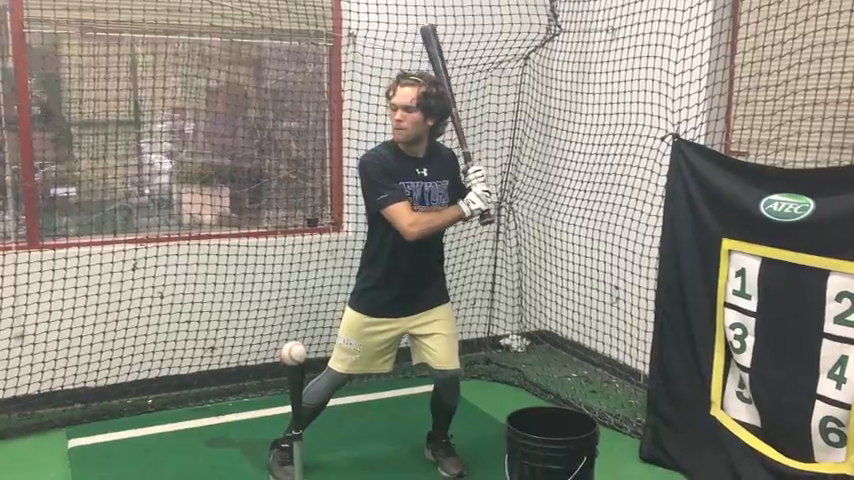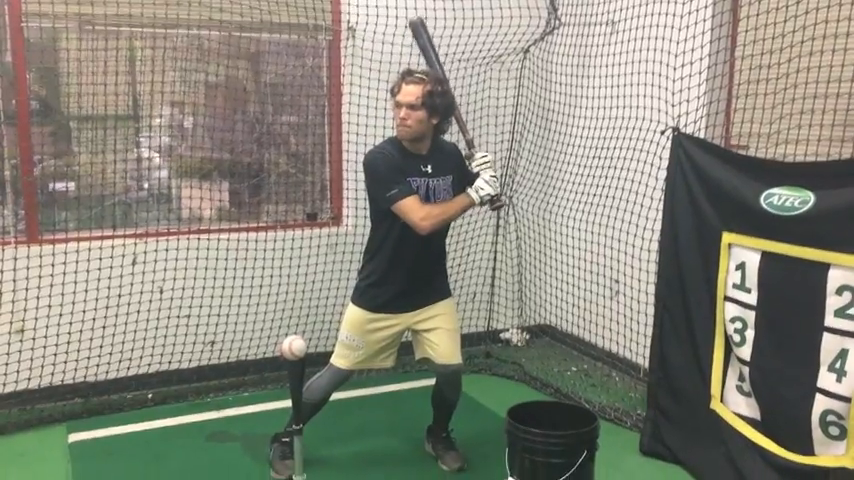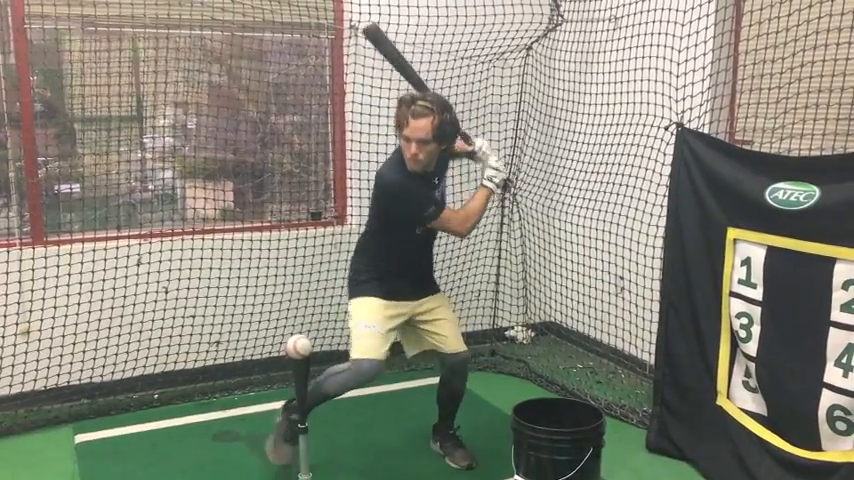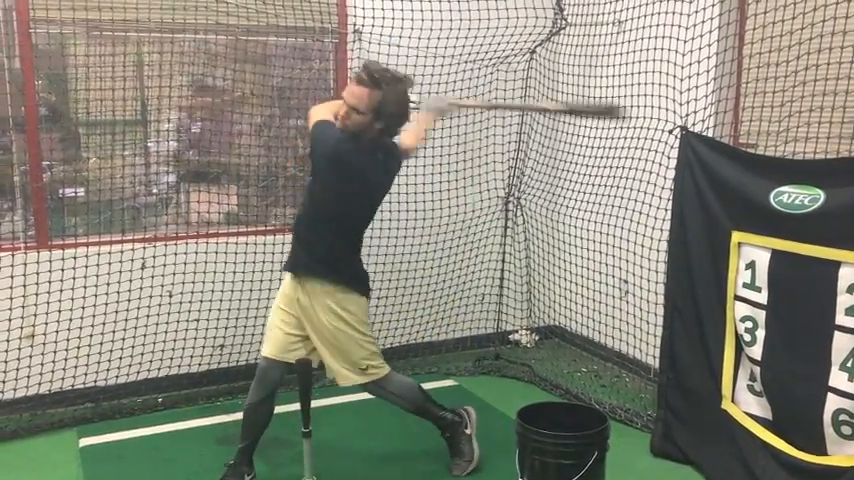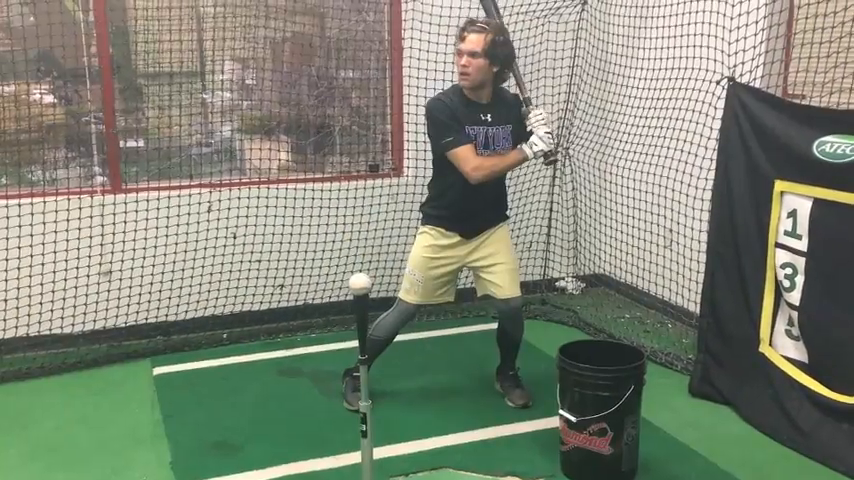
dt=0.7s
person 1, frame 1
left shoulder: (446, 160)
right shoulder: (376, 162)
left elbow: (456, 214)
right elbow: (410, 226)
left wrist: (476, 194)
right wrist: (465, 206)
left hip: (430, 296)
right hip: (377, 299)
left knee: (449, 375)
right knee: (335, 376)
left ankle: (439, 441)
right ankle: (284, 444)
person 1, frame 2
left shoulder: (450, 155)
right shoulder: (381, 159)
left elbow: (472, 199)
right elbow: (422, 220)
left wrist: (484, 178)
right wrist: (474, 194)
left hip: (433, 292)
right hip: (379, 295)
left knee: (450, 369)
right knee: (337, 372)
left ankle: (439, 435)
right ankle: (285, 439)
person 1, frame 3
left shoulder: (437, 155)
right shoulder: (395, 181)
right elbow: (460, 225)
left wrist: (477, 150)
right wrist: (490, 182)
left hip: (421, 286)
right hip: (376, 287)
left knee: (457, 359)
right knee: (366, 366)
left ankle: (444, 432)
right ankle: (295, 410)
person 1, frame 4
left shoulder: (340, 151)
right shoulder: (383, 151)
left elbow: (317, 115)
right elbow: (407, 143)
left wrist: (344, 112)
right wrist: (429, 113)
left hip: (332, 290)
right hip: (301, 280)
left knee: (372, 377)
right knee: (268, 374)
left ankle: (454, 423)
person 1, frame 5
left shoulder: (511, 105)
right shoulder: (442, 107)
left elbow: (526, 154)
right elbow: (474, 170)
left wrist: (540, 136)
right wrist: (528, 150)
left hip: (491, 228)
right hip: (442, 230)
left knee: (511, 305)
right knee: (405, 309)
left ankle: (507, 374)
right ankle: (356, 374)
